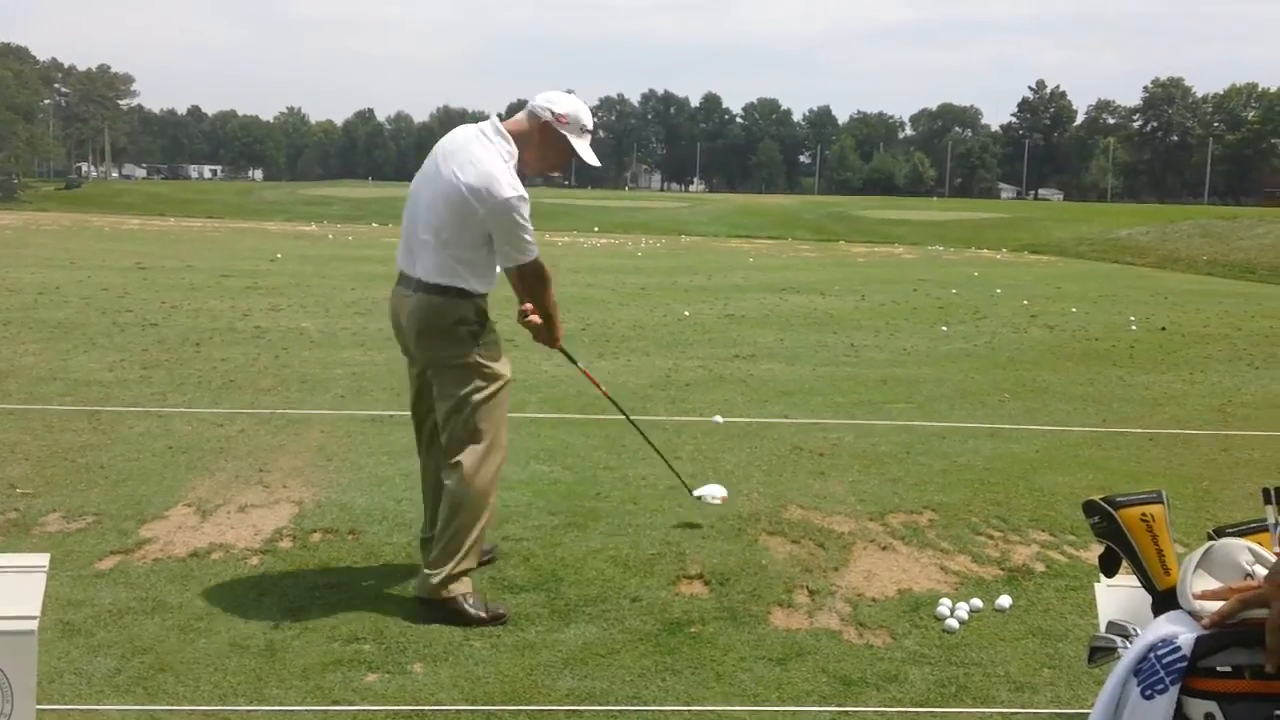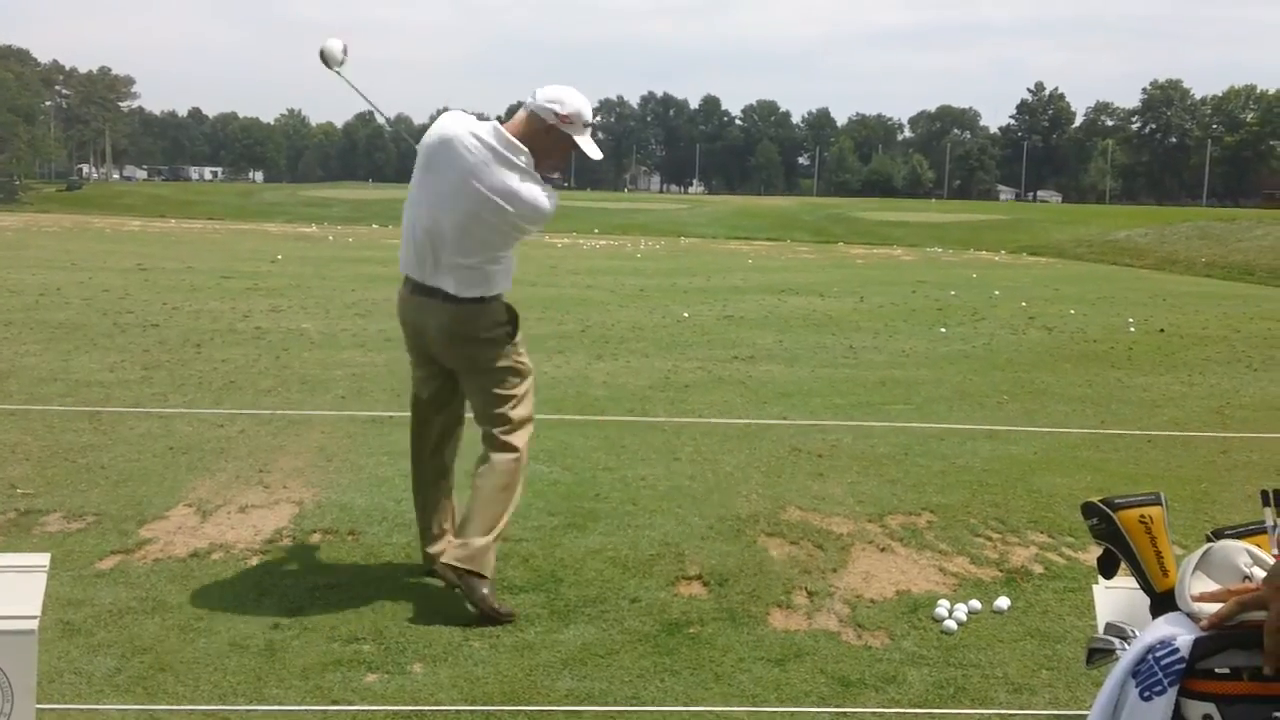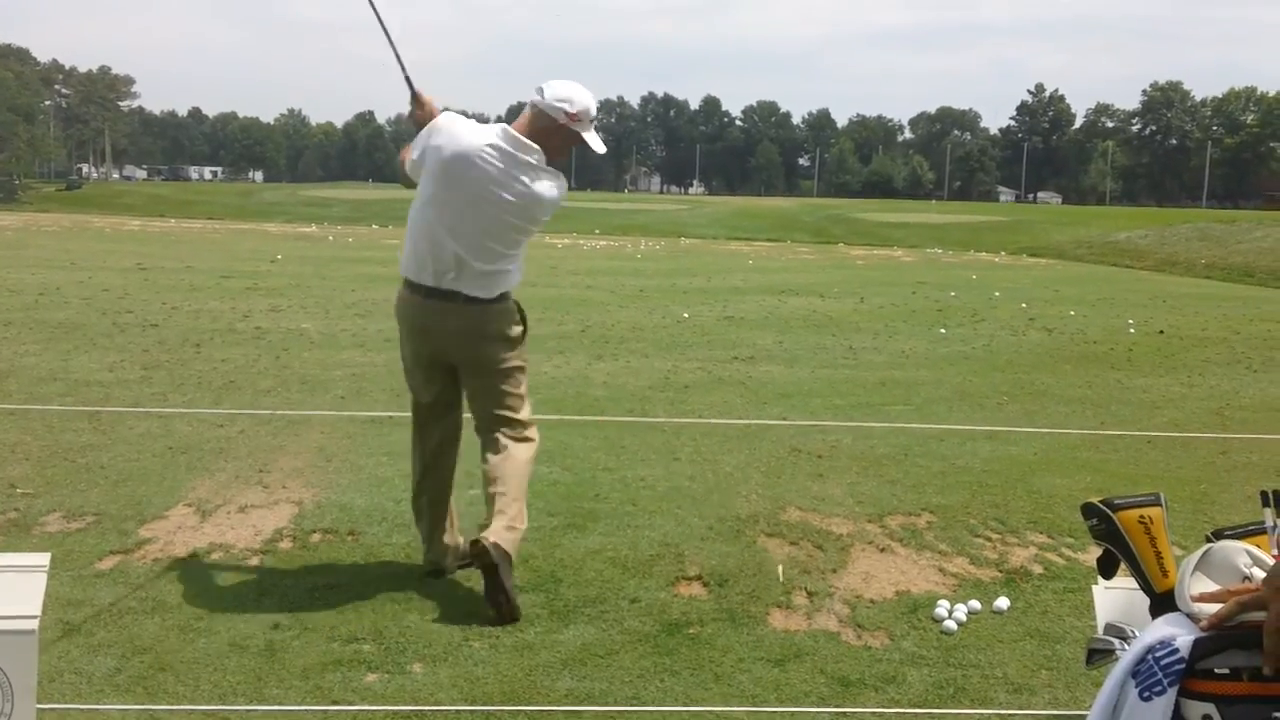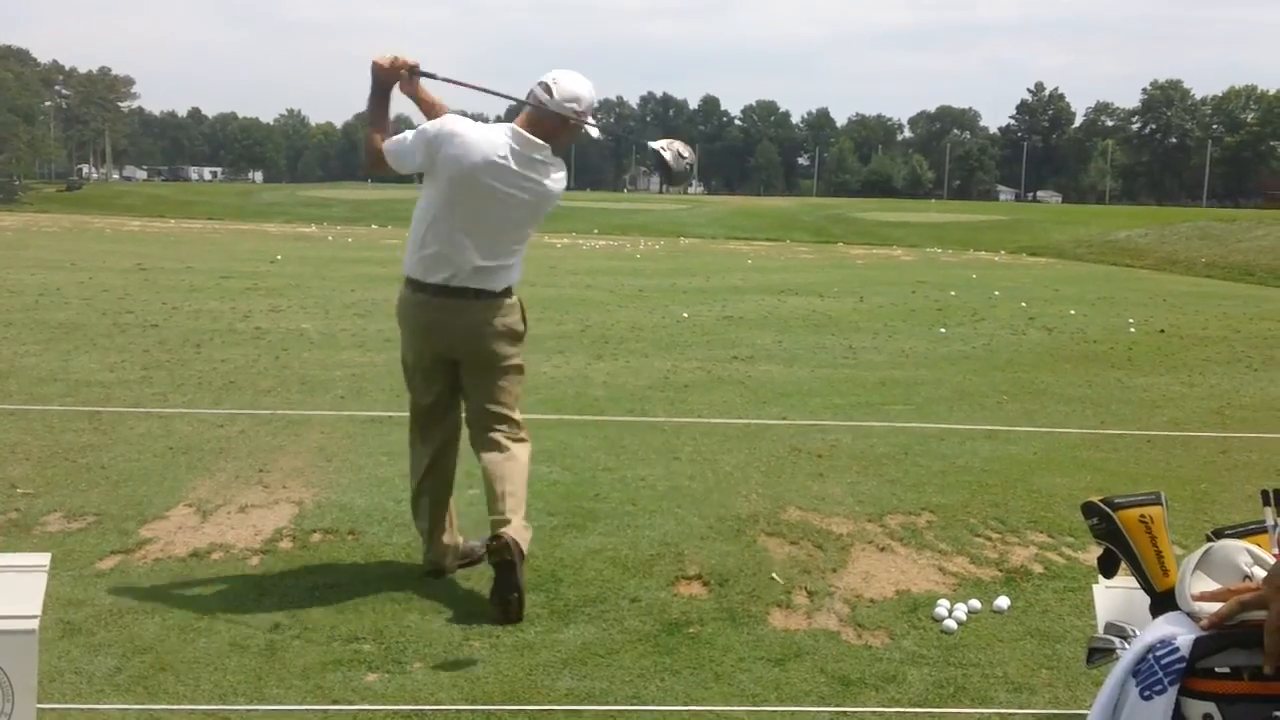
dt=0.1s
person 1, frame 1
left shoulder: (463, 136)
right shoulder: (502, 192)
right elbow: (527, 270)
left wrist: (528, 299)
right wrist: (547, 320)
left hip: (418, 303)
right hip: (450, 315)
left knee: (444, 435)
right knee: (480, 442)
left ankle: (444, 544)
right ankle: (445, 585)
person 1, frame 2
left shoulder: (449, 128)
right shoulder: (535, 198)
left hip: (416, 303)
right hip: (475, 320)
left knee: (432, 428)
right knee: (509, 435)
left ankle: (437, 543)
right ankle: (467, 558)
person 1, frame 3
left shoulder: (447, 132)
right shoulder: (549, 190)
left elbow: (410, 169)
left wrist: (423, 115)
left hip: (416, 306)
right hip: (485, 319)
left knee: (433, 432)
right knee: (511, 433)
left ankle: (441, 545)
right ankle: (499, 543)
person 1, frame 4
left shoulder: (455, 139)
right shoulder: (553, 178)
left elbow: (376, 154)
left wrist: (382, 88)
right wrist: (414, 87)
left hip: (423, 304)
right hip: (490, 315)
left knee: (432, 430)
right knee: (501, 431)
left ankle: (440, 545)
right ankle: (507, 536)
